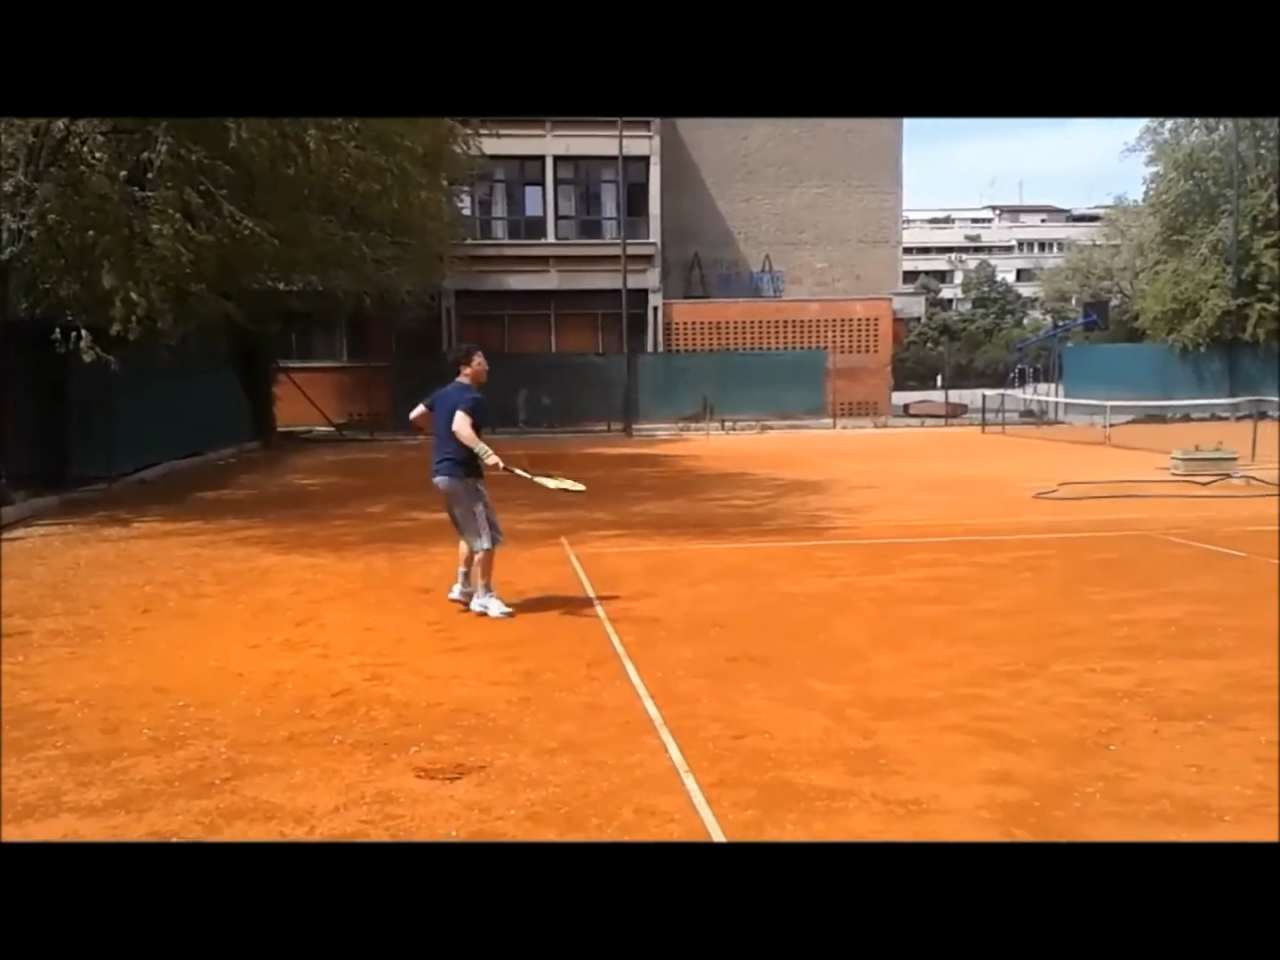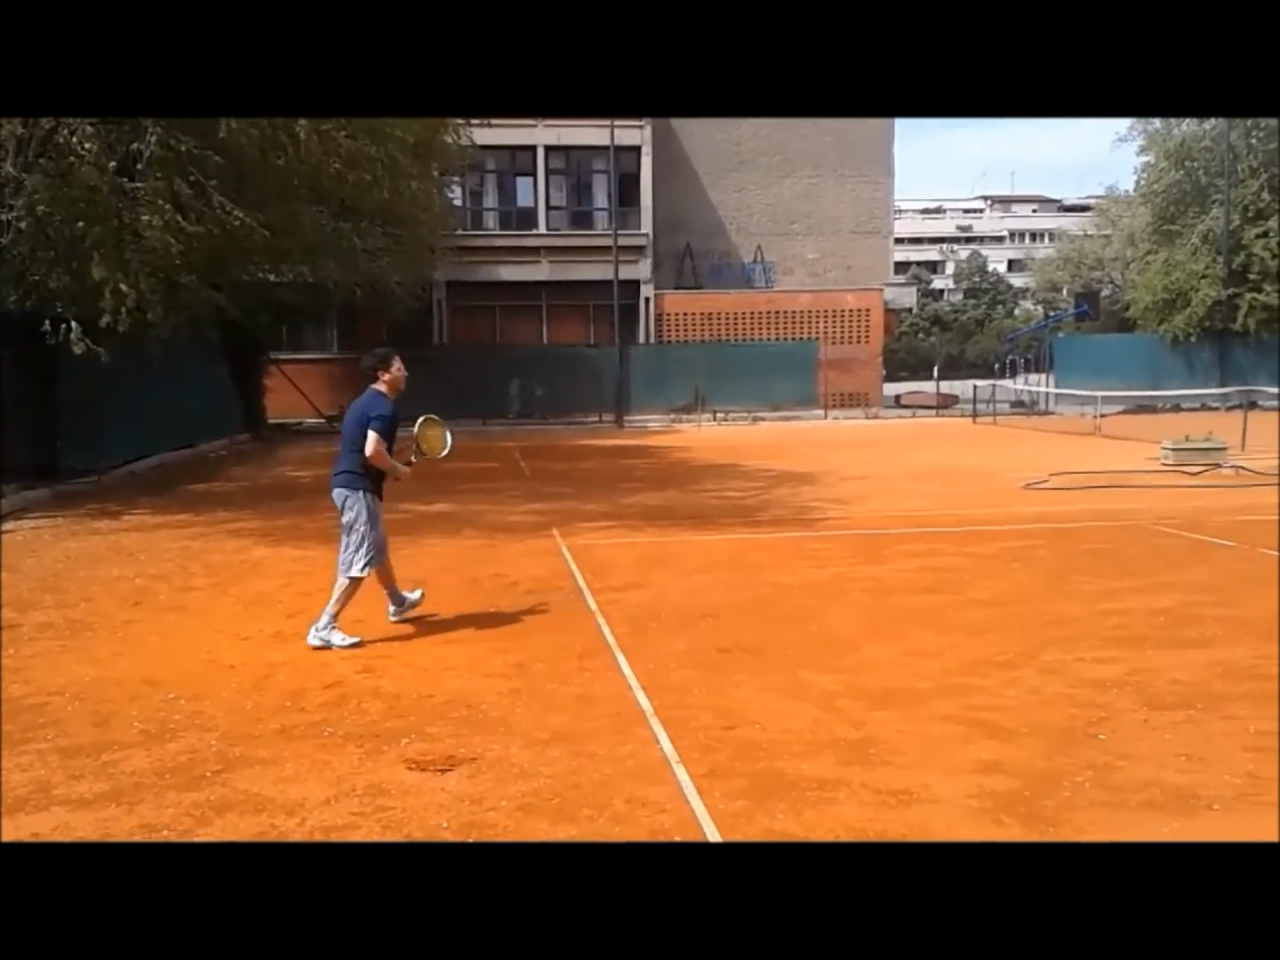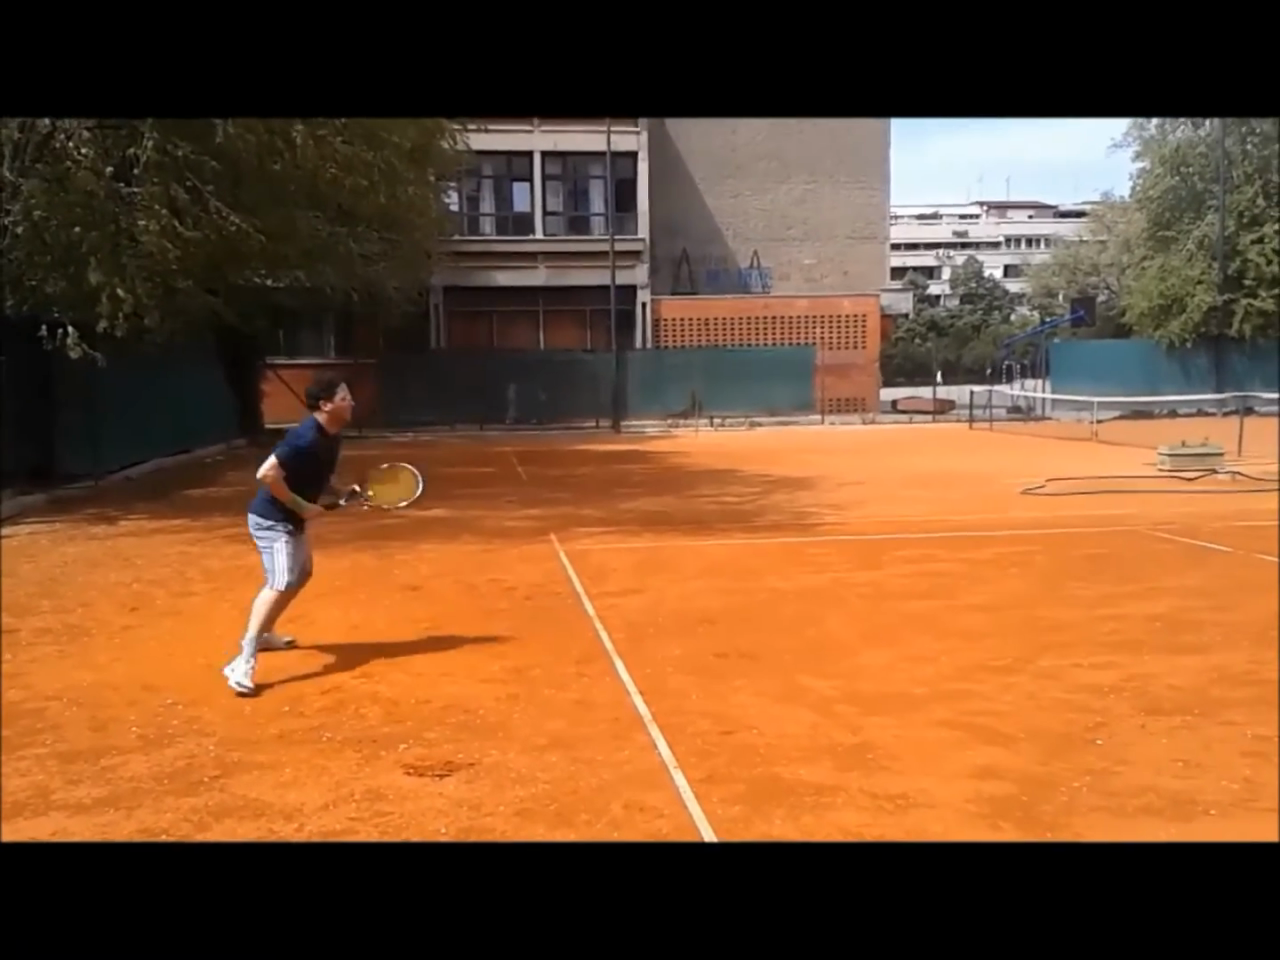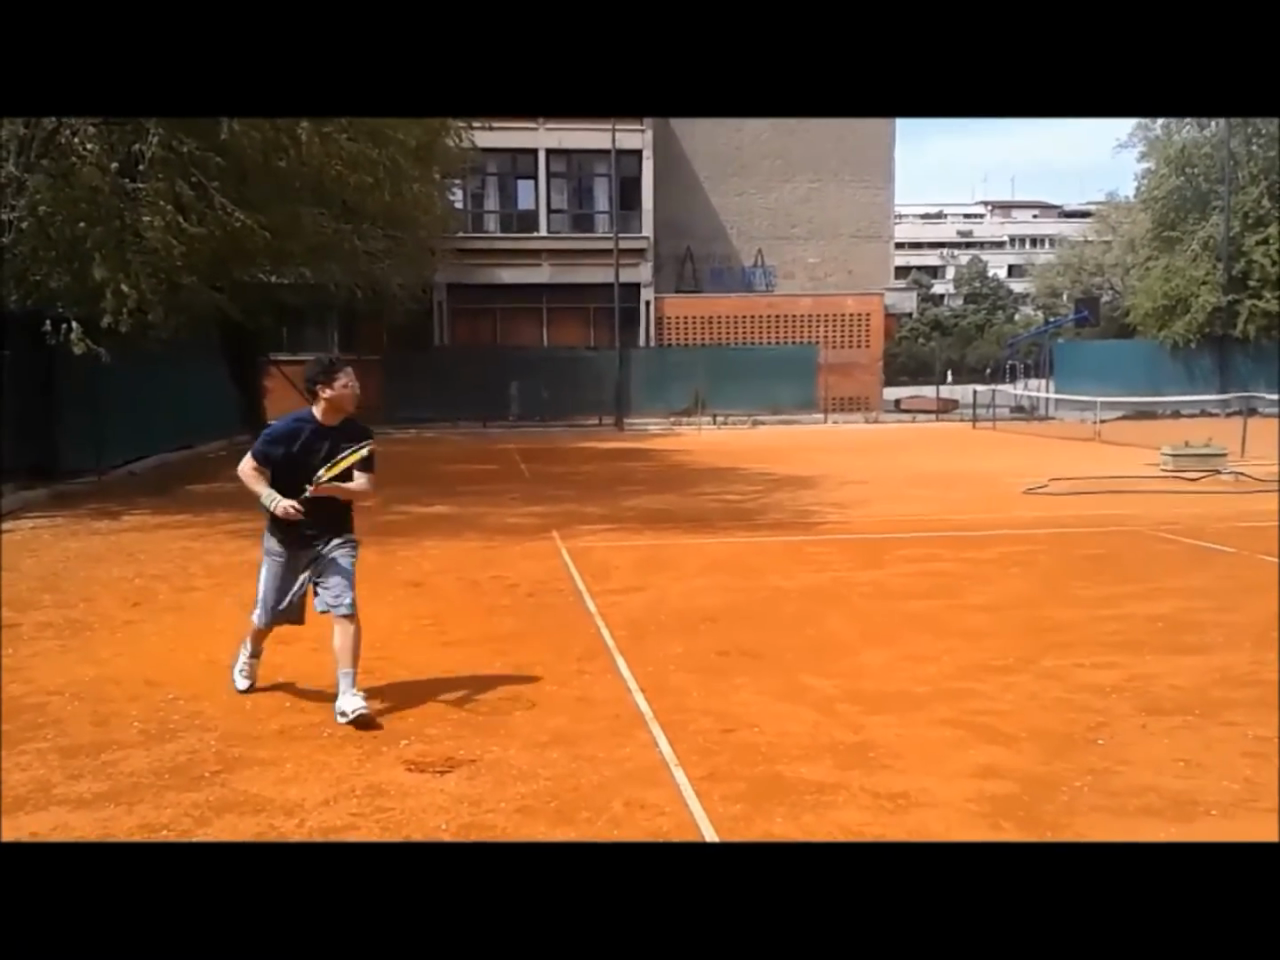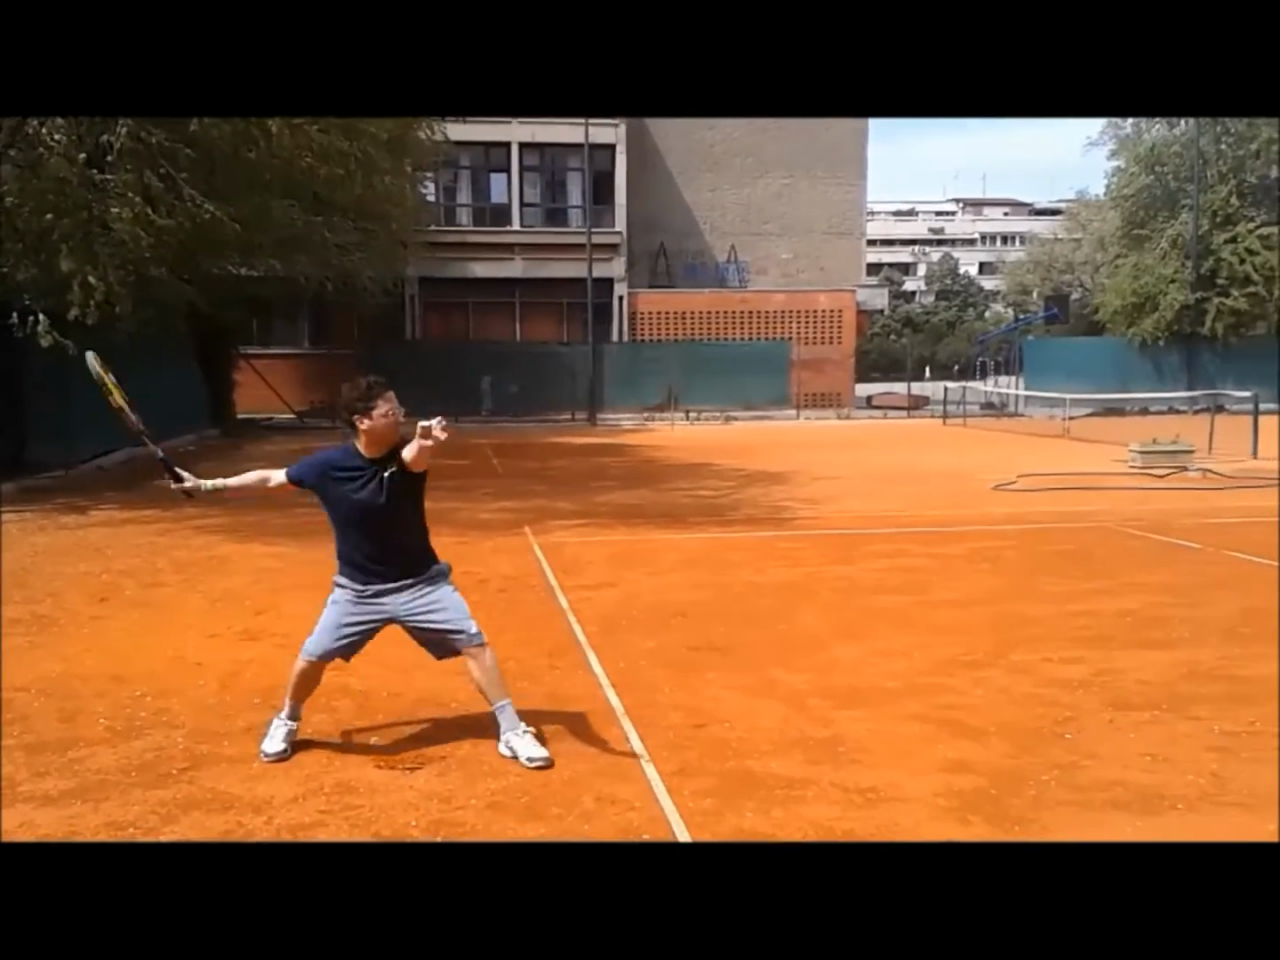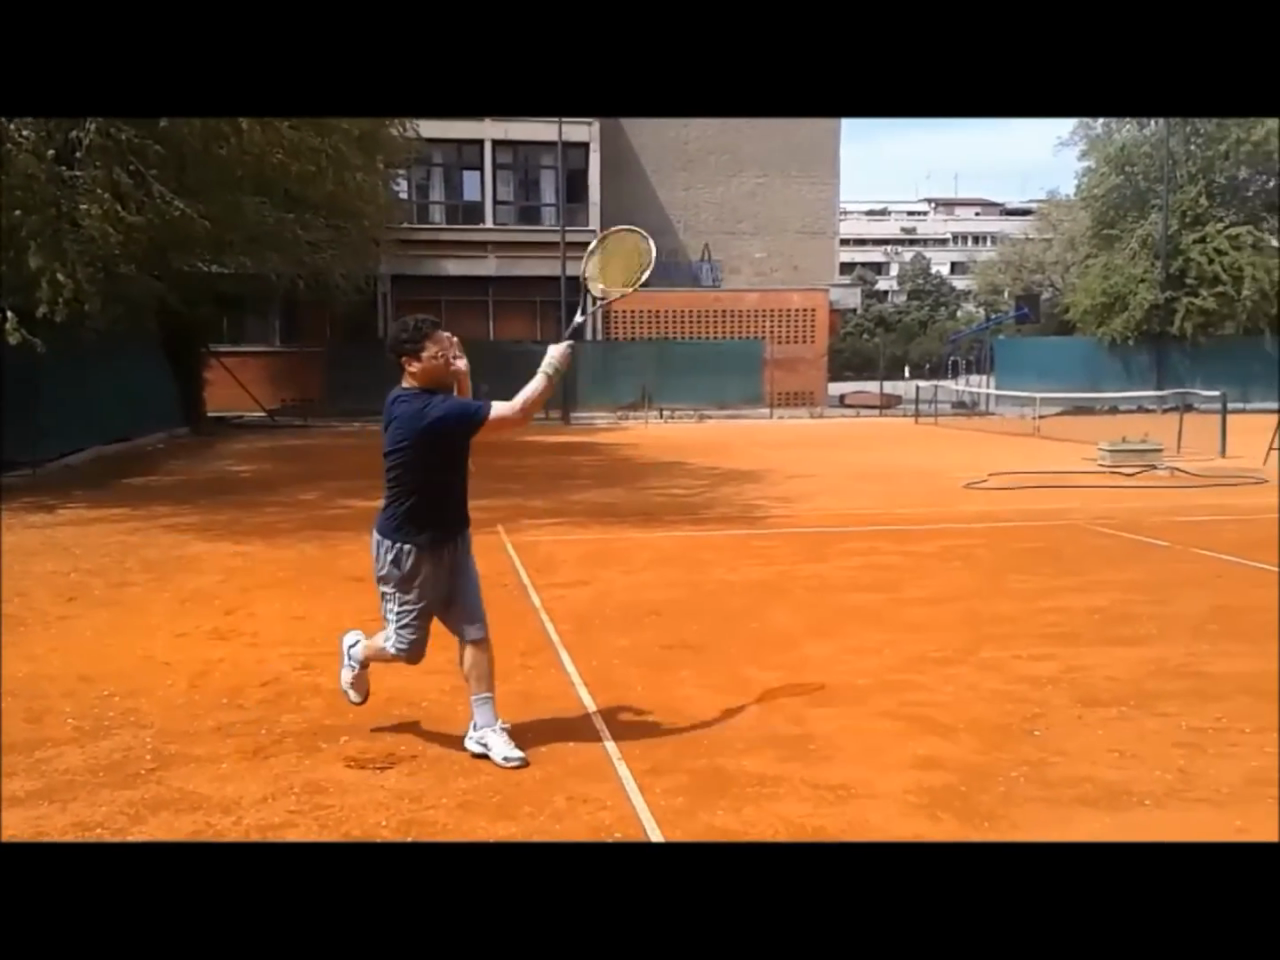
dt=0.5s
person 1, frame 1
left shoulder: (444, 393)
right shoulder: (472, 397)
left elbow: (414, 417)
right elbow: (461, 428)
right wrist: (487, 454)
left hip: (443, 473)
right hip: (461, 475)
left knee: (469, 533)
right knee: (487, 536)
left ankle: (465, 588)
right ankle: (484, 597)
person 1, frame 2
left shoulder: (365, 402)
right shoulder: (383, 408)
right elbow: (372, 452)
left wrist: (392, 466)
right wrist: (398, 469)
left hip: (351, 486)
right hip: (358, 489)
left knee: (377, 550)
right knee: (359, 563)
left ankle: (397, 602)
right ankle: (324, 628)
person 1, frame 3
left shoulder: (331, 439)
right shoulder: (305, 438)
right elbow: (266, 475)
left wrist: (341, 492)
right wrist: (301, 505)
left hip: (292, 521)
right hip: (271, 519)
left knee: (299, 576)
right knee: (282, 583)
left ankle: (266, 635)
right ankle: (243, 661)
person 1, frame 4
left shoulder: (358, 434)
right shoulder: (284, 430)
left elbow: (364, 488)
right elbow: (247, 469)
left wrist: (332, 488)
right wrist: (273, 500)
left hip: (335, 538)
right hip: (287, 539)
left knee: (343, 610)
right knee: (266, 618)
left ankle: (347, 694)
right ankle: (249, 653)
person 1, frame 5
left shoulder: (406, 453)
right shoulder: (327, 465)
left elbow: (416, 457)
right elbow: (271, 479)
left wrist: (425, 442)
right wrist: (208, 486)
left hip: (420, 579)
right hip: (360, 586)
left knee: (472, 640)
right knee: (312, 657)
left ankle: (512, 729)
right ankle: (286, 724)
person 1, frame 6
left shoulder: (426, 398)
right shoulder: (430, 412)
left elbow: (468, 410)
right elbow: (513, 416)
left wrist: (462, 378)
right wrist: (551, 366)
left hip: (448, 539)
right hip: (409, 547)
left knee: (475, 632)
right knee: (404, 647)
left ankle: (483, 728)
right ankle: (356, 651)
